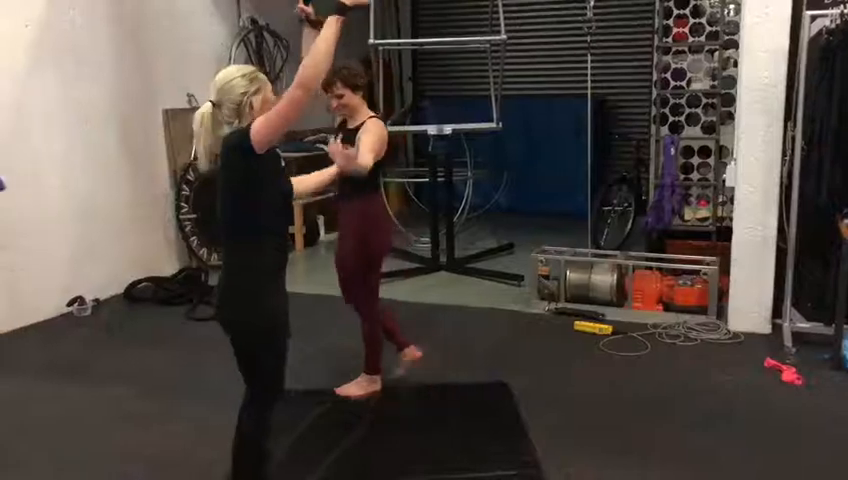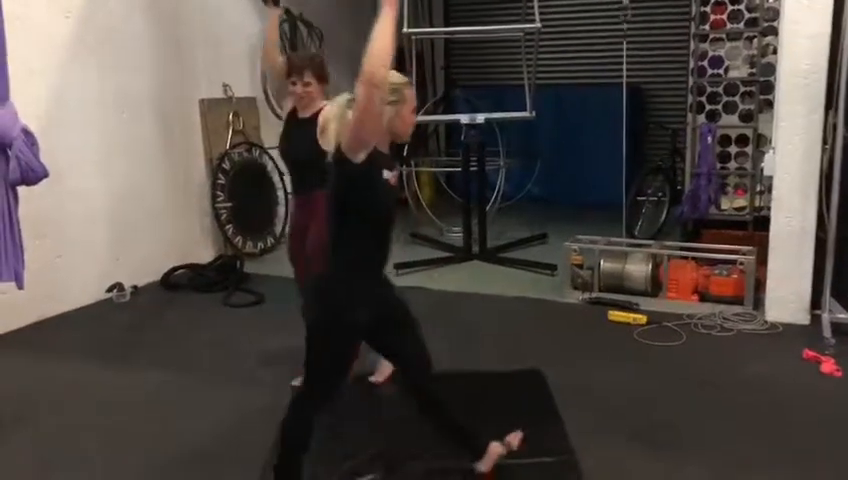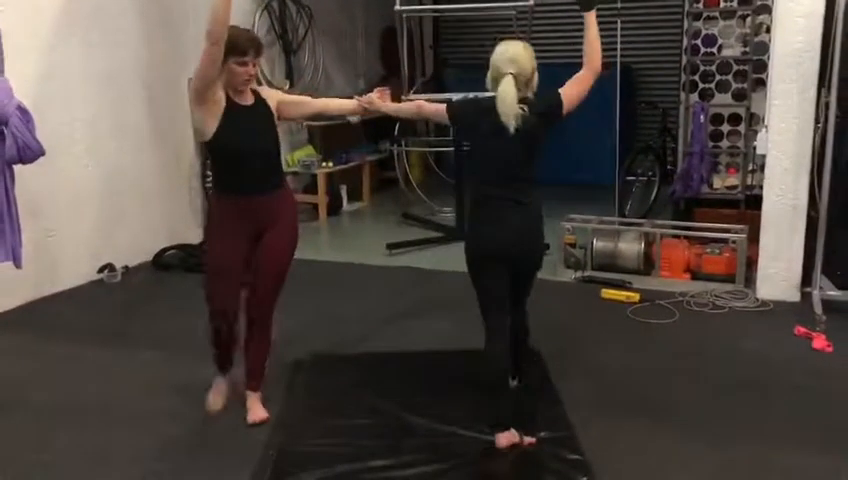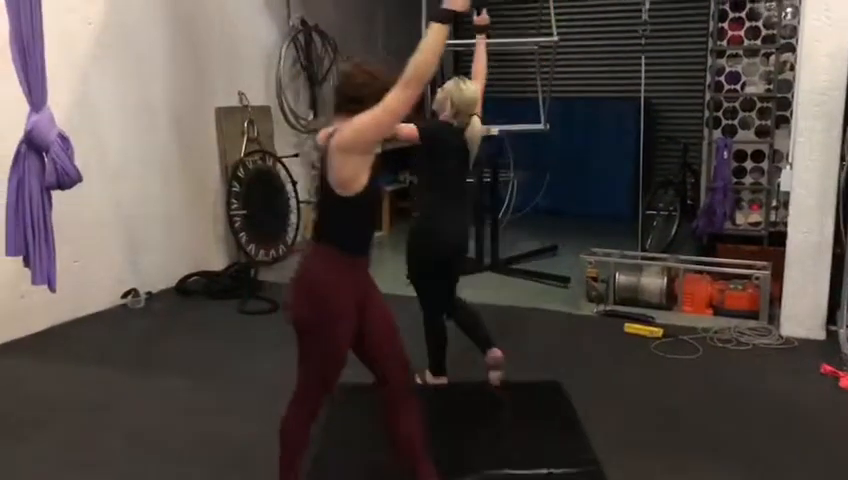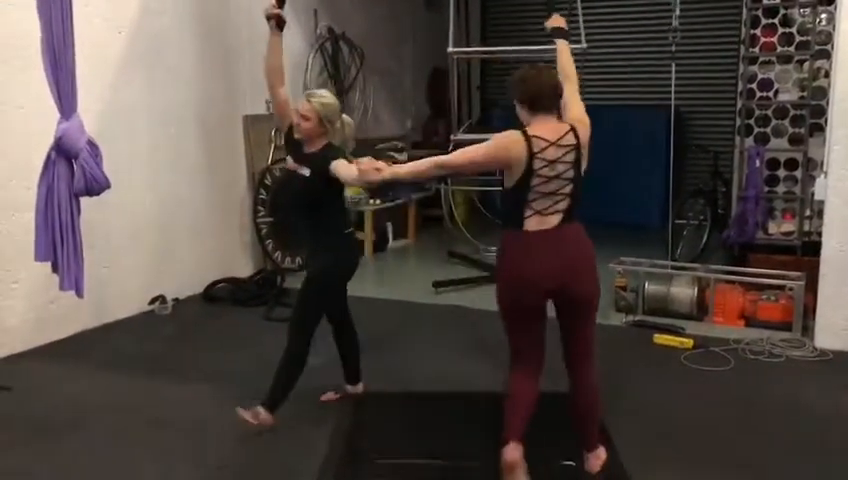
dt=1s
person 1, frame 1
left shoulder: (250, 154)
right shoulder: (243, 145)
left elbow: (284, 189)
right elbow: (305, 84)
left wrist: (334, 172)
left hip: (257, 291)
right hip: (249, 296)
left knee: (263, 394)
right knee: (264, 397)
person 1, frame 2
left shoulder: (377, 154)
right shoulder: (353, 158)
right elbow: (371, 83)
left hip: (374, 291)
right hip: (339, 298)
left knee: (421, 375)
right knee: (316, 395)
person 1, frame 3
left shoulder: (473, 111)
right shoulder: (542, 112)
left elbow: (422, 109)
right elbow: (591, 68)
left wrist: (385, 107)
left hip: (485, 232)
right hip: (526, 229)
left knee: (495, 322)
right knee: (516, 308)
left ankle: (506, 425)
right ankle: (514, 373)
person 1, frame 4
left shoulder: (436, 132)
right shoulder: (470, 128)
left elbow: (392, 130)
right elbow: (478, 80)
right wrist: (481, 33)
left hip: (429, 231)
right hip: (457, 229)
left knee: (431, 302)
right knee: (447, 299)
left ankle: (437, 372)
right ankle: (490, 350)
person 1, frame 5
left shoulder: (330, 157)
right shoulder: (294, 142)
left elbow: (351, 173)
right elbow: (276, 84)
left wrist: (366, 174)
left hip: (336, 251)
right hip: (320, 247)
left knee: (299, 328)
right knee: (336, 314)
left ankle: (269, 407)
right ankle: (353, 382)
person 2, frame 1
left shoulder: (372, 128)
right shoulder: (343, 119)
left elbow: (365, 165)
left wrist: (350, 162)
left hip: (368, 218)
right hip: (351, 216)
left knee: (364, 296)
right knee: (356, 293)
left ankle: (371, 377)
right ankle: (406, 348)
person 2, frame 2
left shoulder: (329, 115)
right shoulder: (289, 108)
right elbow: (271, 57)
right wrist: (274, 9)
left hip: (327, 209)
right hip: (301, 209)
right knee: (309, 292)
left ankle: (385, 353)
person 2, frame 3
left shoulder: (269, 100)
right shoulder: (207, 99)
left elbow: (320, 105)
right elbow: (215, 40)
left wrist: (363, 104)
left hip: (277, 211)
right hip: (228, 215)
left knee: (260, 308)
right knee: (222, 311)
left ankle: (254, 392)
right ankle: (223, 375)
person 2, frame 4
left shoulder: (337, 139)
right shoulder: (349, 142)
right elbow: (410, 86)
left wrist: (354, 107)
left hip: (353, 280)
right hip: (326, 284)
left knee: (399, 383)
right knee: (312, 396)
person 2, frame 5
left shoulder: (512, 144)
right shoulder: (579, 132)
left elbow: (445, 163)
right elbow: (570, 83)
left wrist: (388, 172)
right wrist: (560, 35)
left hip: (522, 258)
right hip: (573, 255)
left knee: (525, 363)
right knee: (581, 364)
